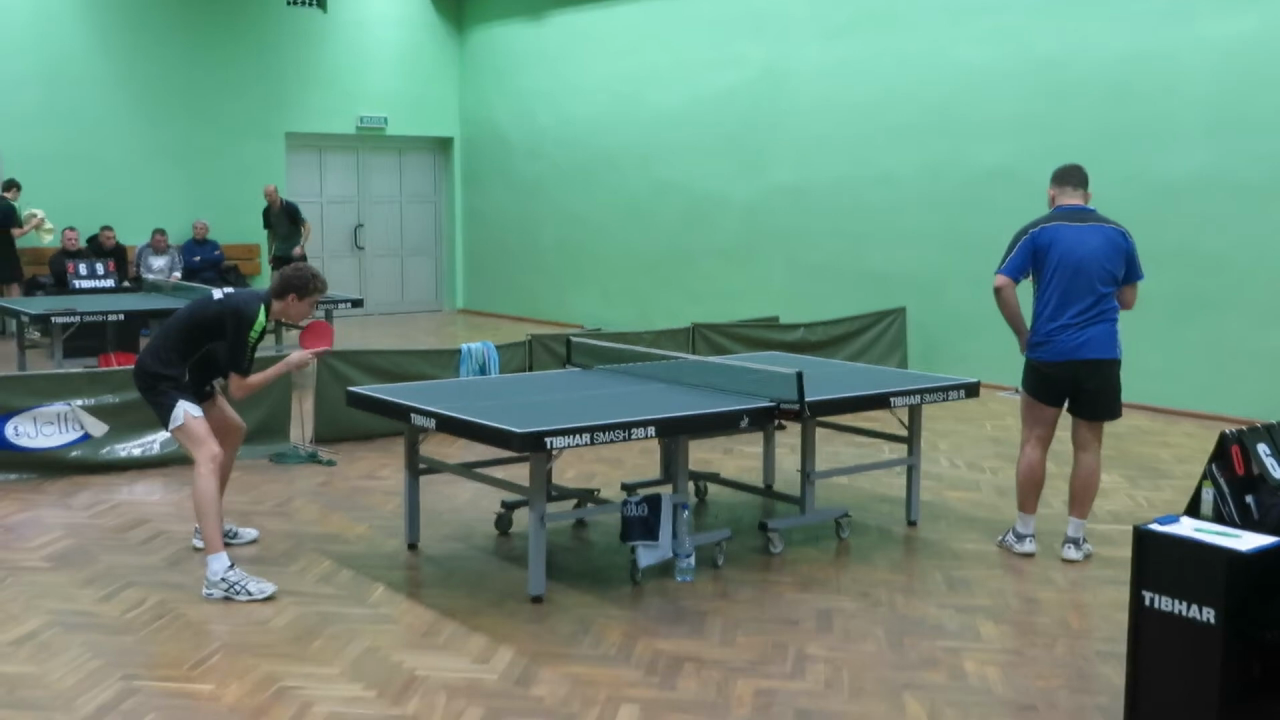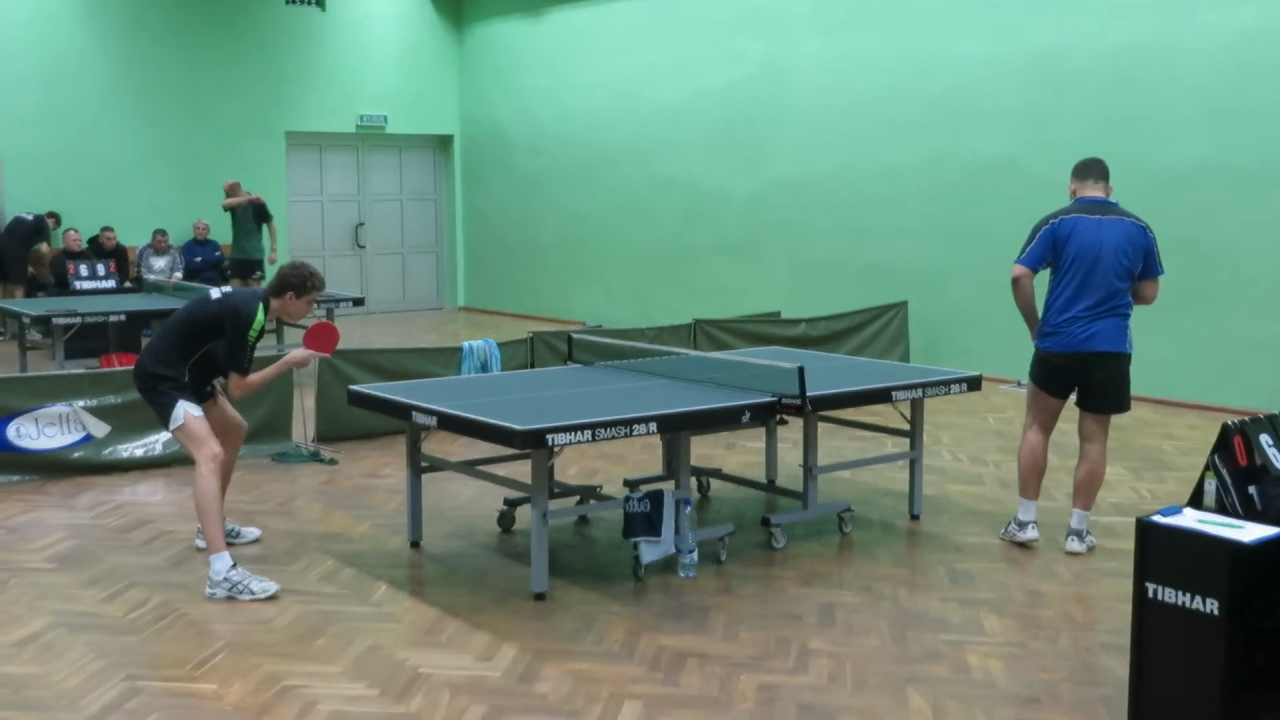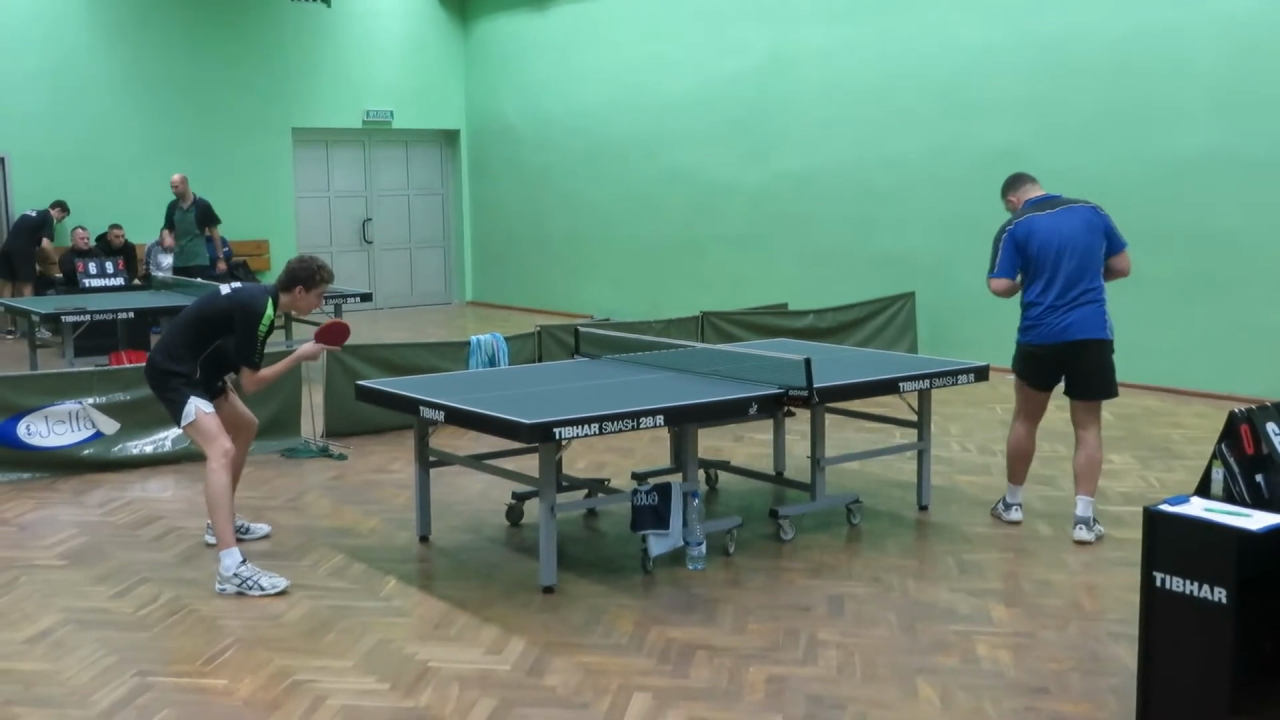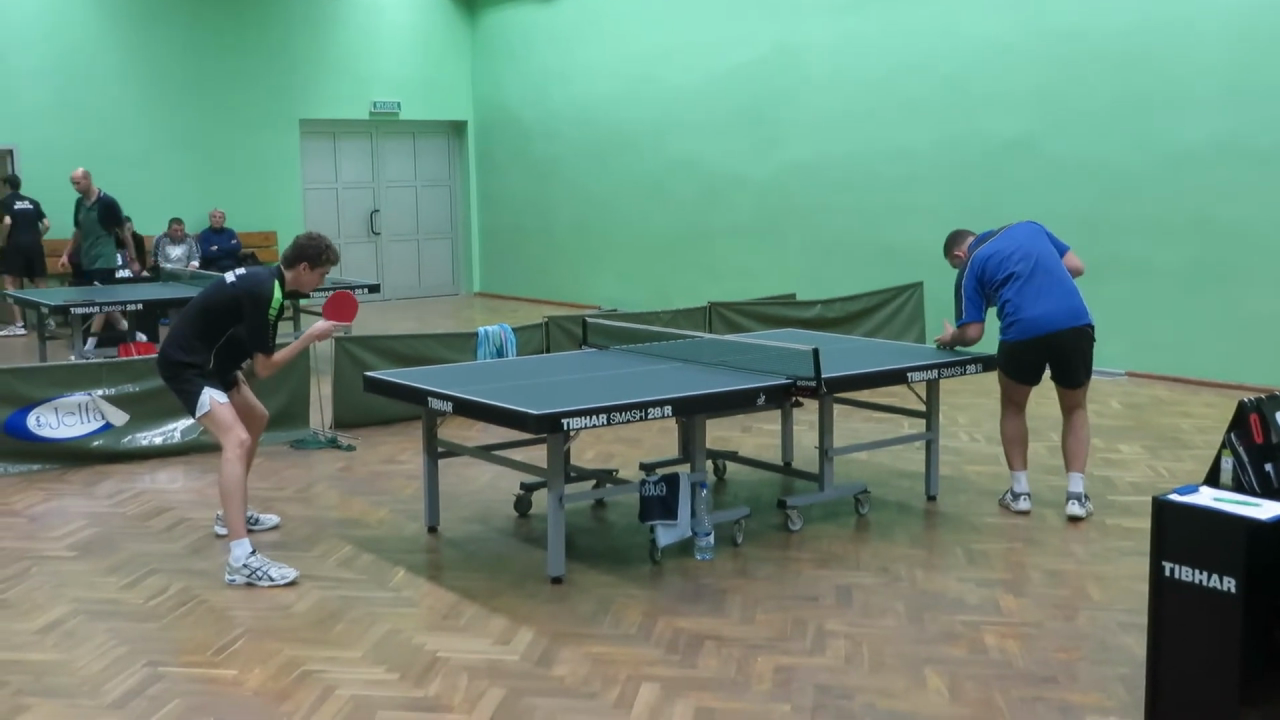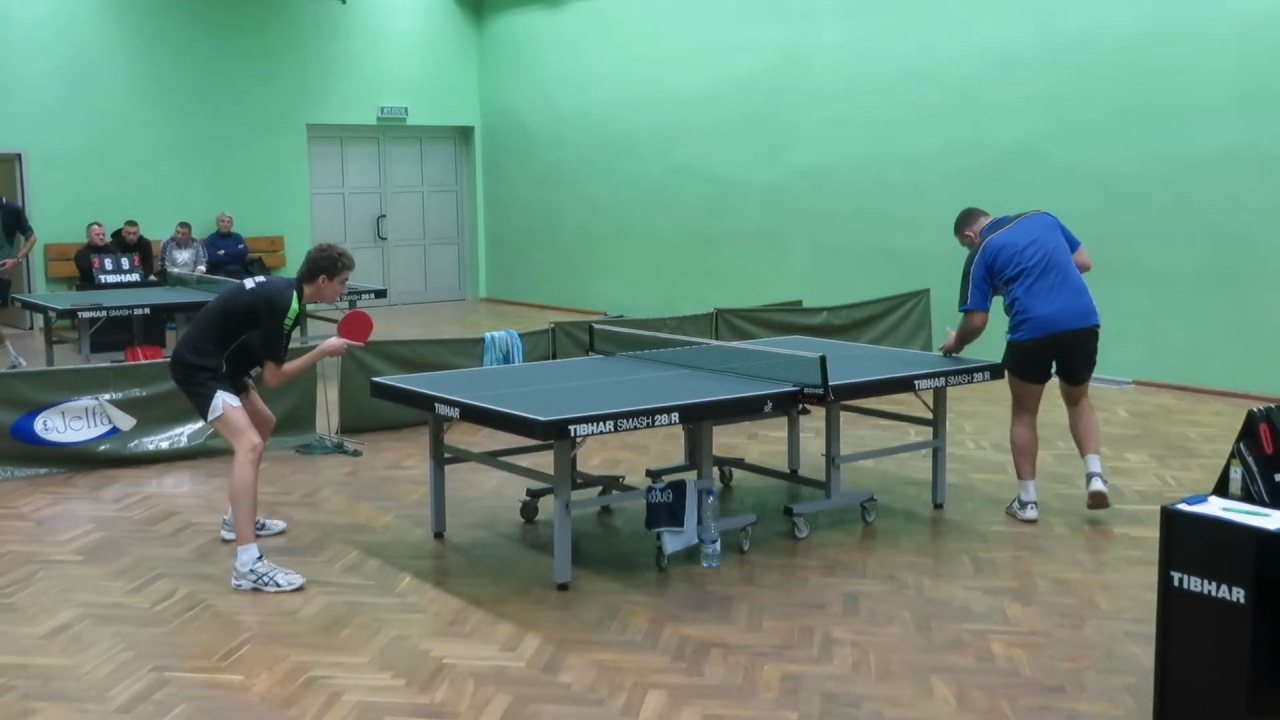
dt=1s
person 1, frame 1
left shoulder: (1037, 231)
right shoulder: (1118, 234)
left elbow: (1002, 285)
right elbow: (1127, 299)
left wrist: (1022, 334)
left hip: (1049, 353)
right hip: (1101, 355)
left knee: (1035, 443)
right knee: (1088, 447)
left ankle: (1023, 533)
right ankle: (1074, 539)
person 1, frame 2
left shoulder: (1056, 222)
right shoulder: (1139, 229)
left elbow: (1020, 275)
right elbow: (1147, 294)
left wrist: (1033, 325)
left hip: (1058, 344)
right hip: (1110, 349)
left knee: (1036, 429)
right knee: (1093, 439)
left ankle: (1025, 521)
right ankle: (1077, 531)
person 1, frame 3
left shoulder: (1013, 228)
right shoulder: (1091, 212)
left elbow: (1000, 287)
right elbow: (1122, 266)
left hip: (1040, 337)
right hip: (1093, 334)
left knee: (1026, 419)
right knee: (1088, 428)
left ankle: (1012, 502)
right ankle: (1084, 517)
person 1, frame 4
left shoulder: (971, 267)
right shoulder: (1029, 227)
left elbow: (972, 333)
right elbow: (1076, 267)
left wrist: (952, 338)
left hip: (1024, 332)
right hip: (1075, 324)
left knee: (1013, 407)
right knee: (1075, 409)
left ankle: (1020, 491)
right ankle: (1076, 494)
person 1, frame 5
left shoulder: (981, 253)
right shoulder: (1042, 218)
left elbow: (976, 321)
right elbow: (1083, 263)
left wrist: (956, 343)
left hip: (1031, 330)
right hip: (1082, 321)
left knee: (1024, 414)
right knee: (1077, 400)
left ankle: (1027, 499)
right ankle: (1095, 474)
person 2, frame 1
left shoulder: (253, 302)
right shoulder: (249, 314)
right elbow: (238, 389)
left wrist: (214, 389)
right wrist: (289, 364)
left hip: (183, 372)
right hip: (161, 376)
left knee: (233, 431)
right knee: (209, 455)
left ankle: (211, 527)
right ankle: (219, 573)
person 2, frame 2
left shoulder: (251, 301)
right shoulder: (248, 314)
right elbow: (237, 388)
left wrist: (215, 387)
right wrist: (289, 362)
left hip: (184, 372)
right hip: (160, 377)
left knee: (235, 431)
right knee: (210, 455)
left ankle: (213, 526)
right ankle: (222, 573)
person 2, frame 3
left shoulder: (259, 296)
right shoulder: (257, 308)
right elbow: (250, 382)
left wrist: (223, 381)
right wrist: (301, 355)
left hip: (194, 369)
right hip: (172, 373)
left knee: (245, 428)
right knee: (221, 450)
left ankle: (223, 522)
right ankle: (231, 568)
person 2, frame 4
left shoulder: (265, 279)
right shoulder: (264, 292)
right elbow: (264, 367)
left wrist: (233, 374)
right wrist: (312, 335)
left hip: (205, 359)
right hip: (185, 364)
left knee: (256, 420)
right knee: (237, 441)
left ankle: (232, 514)
right ankle: (241, 560)
person 2, frame 5
left shoulder: (282, 289)
right shoulder: (281, 302)
right elbow: (273, 376)
left wrist: (244, 379)
right wrist: (323, 351)
left hip: (216, 363)
right hip: (197, 367)
left knee: (263, 425)
right knee: (250, 445)
left ankle: (239, 518)
right ankle: (248, 564)
